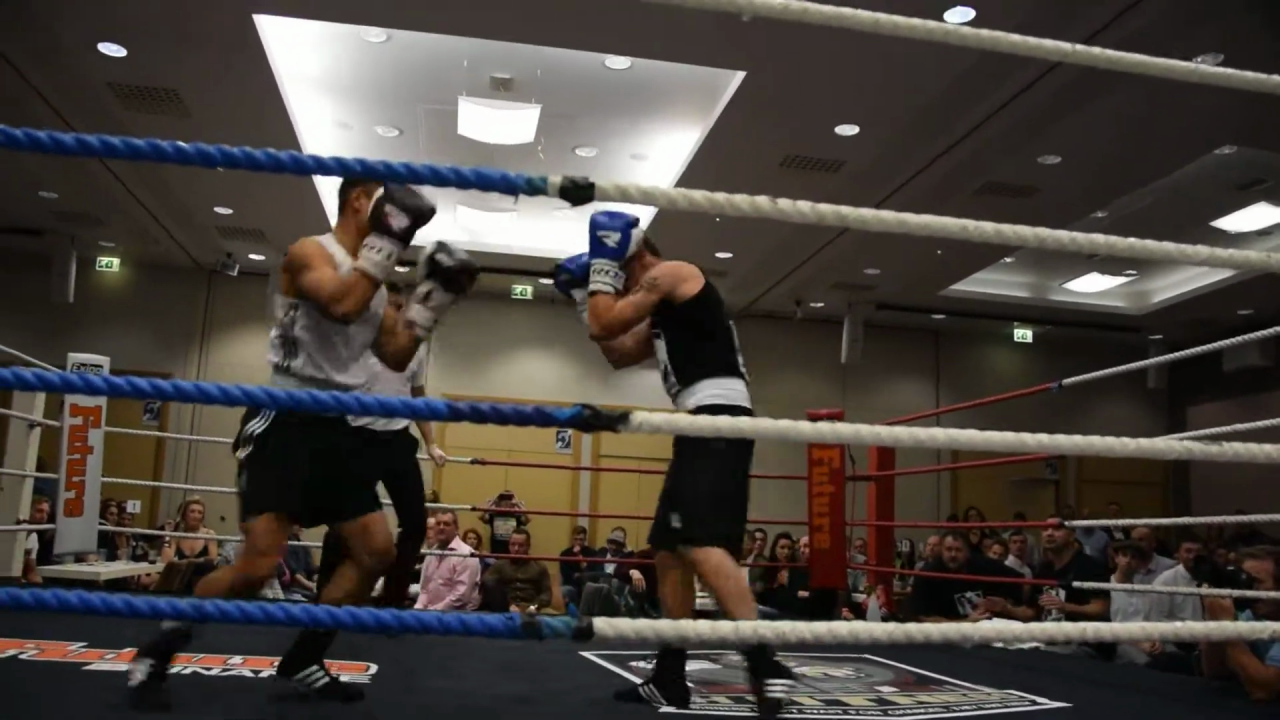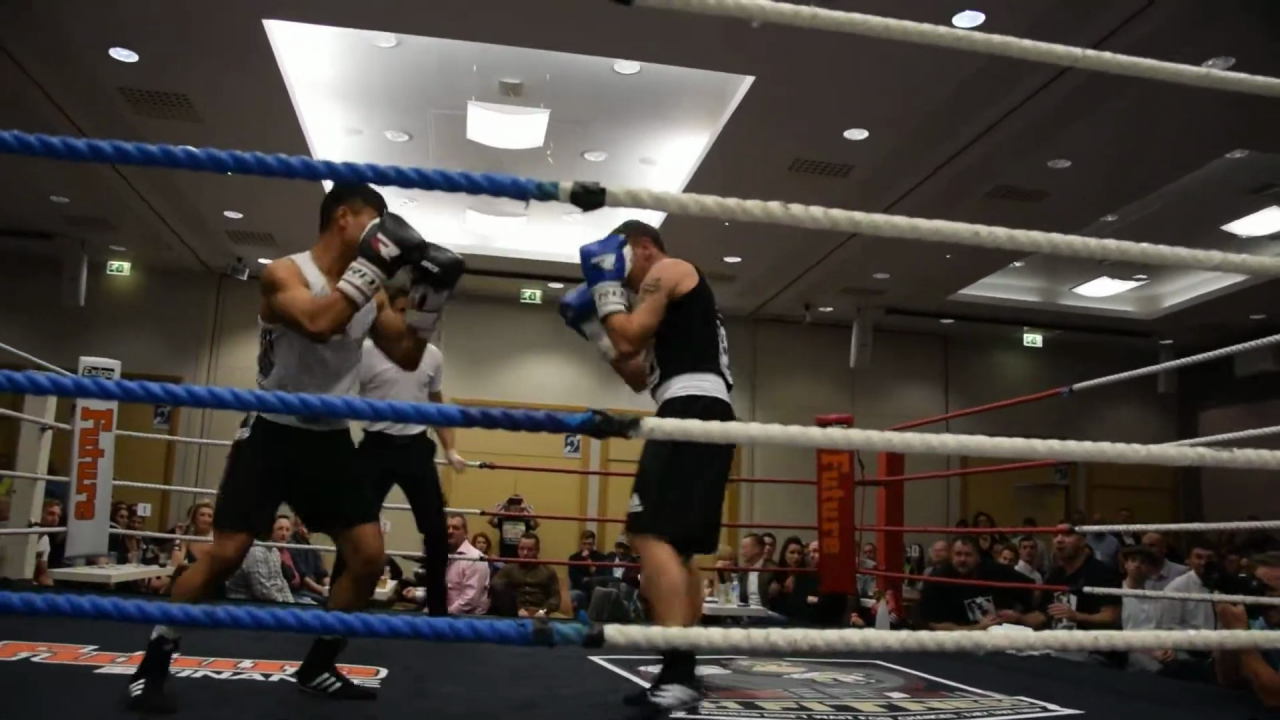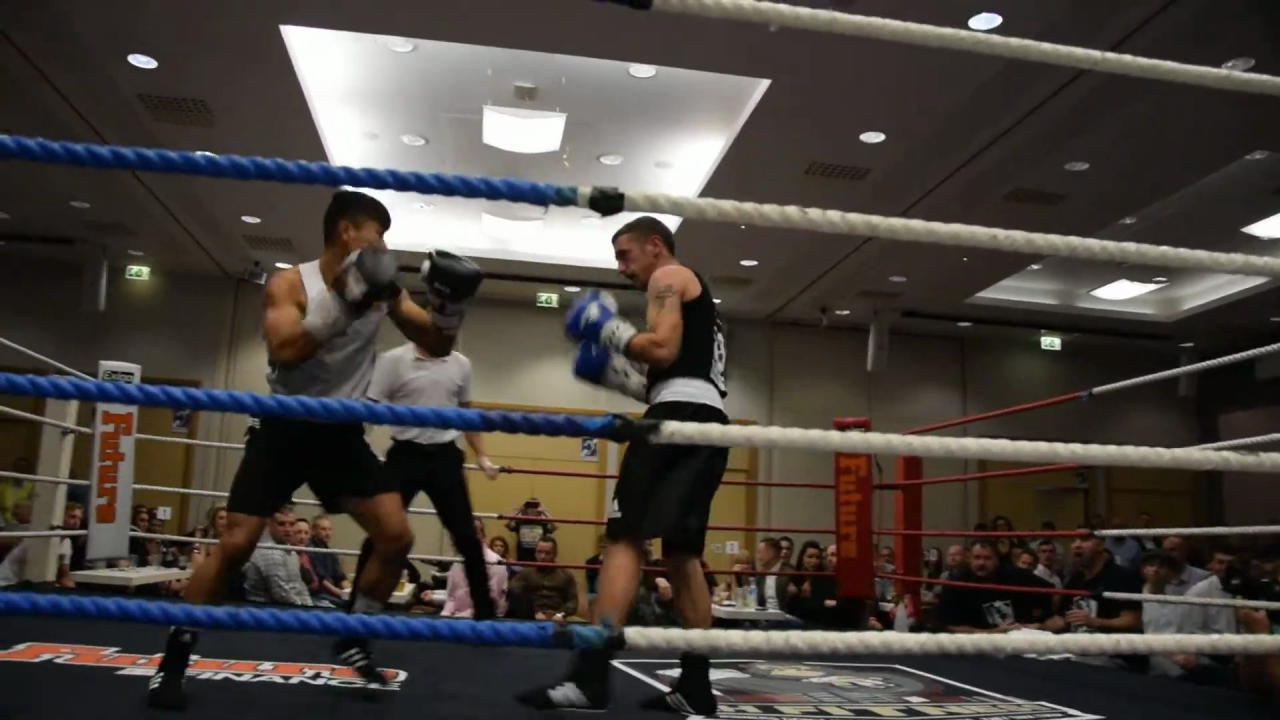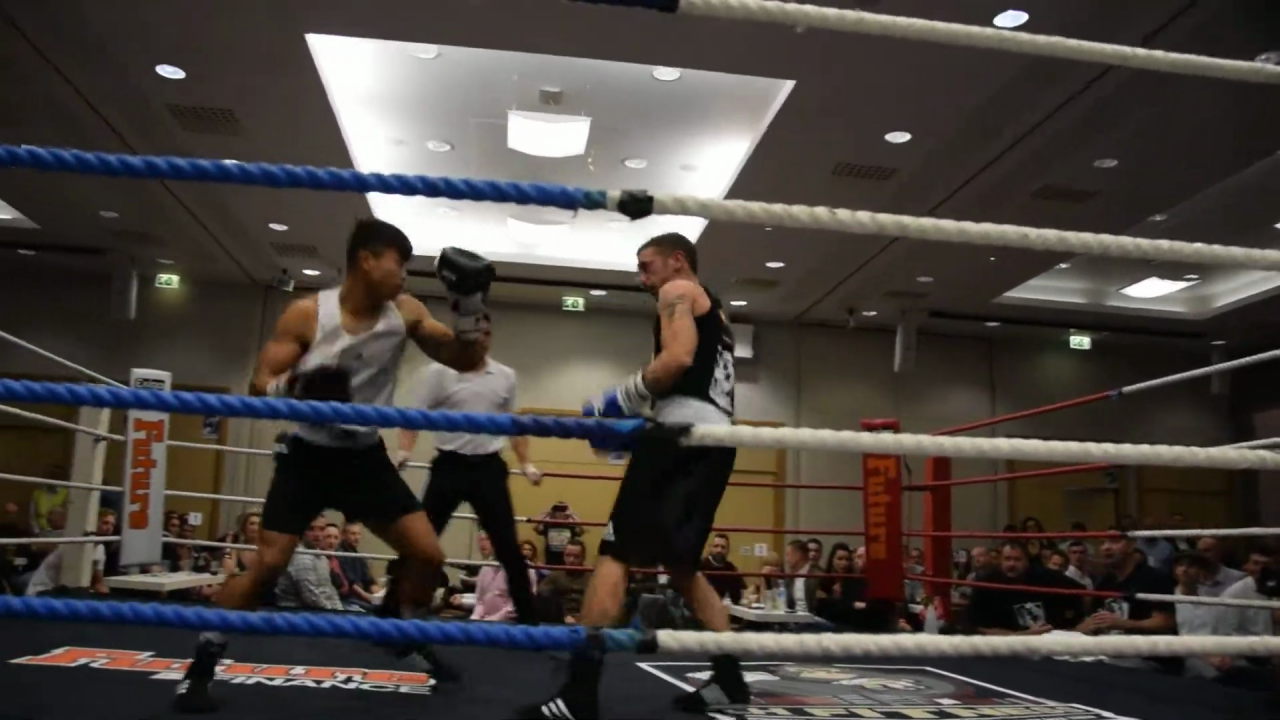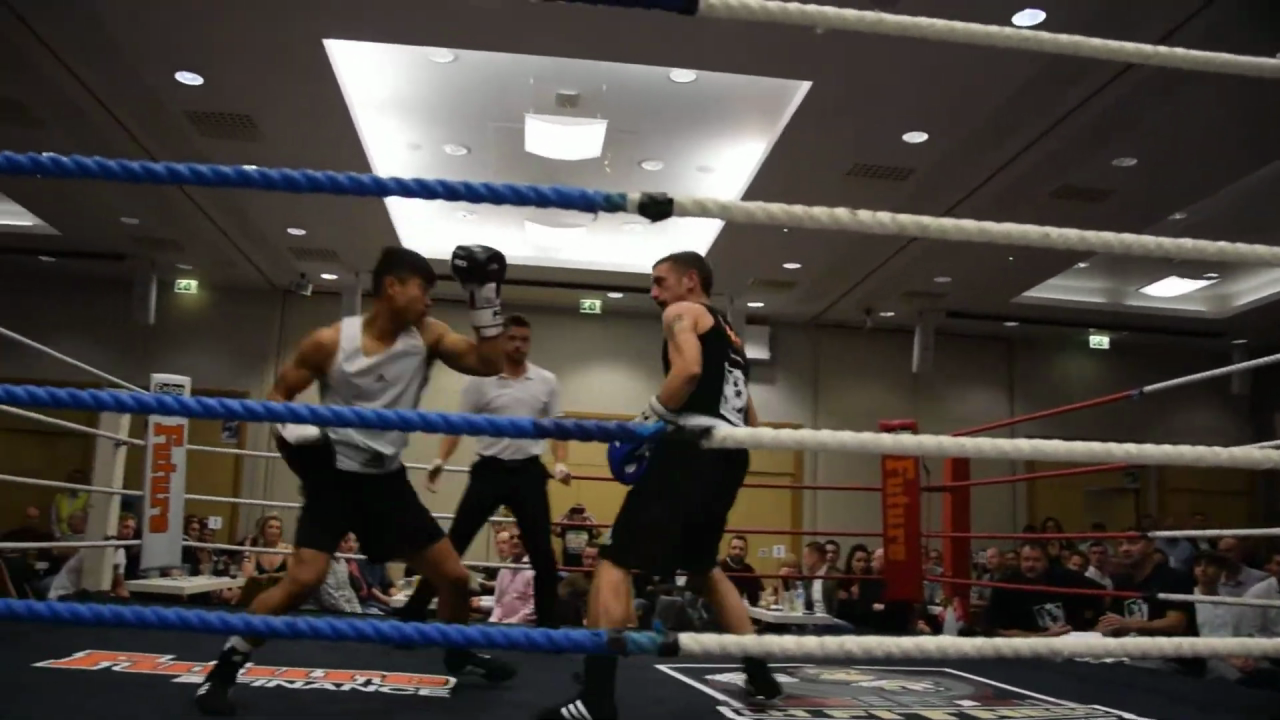
dt=0.1s
person 1, frame 1
left shoulder: (372, 278)
right shoulder: (310, 255)
left elbow: (397, 356)
right elbow: (343, 306)
left wrist: (436, 293)
right wrist: (388, 238)
left hip: (336, 427)
right hip: (288, 422)
left knee: (378, 548)
right knee: (259, 564)
left ankle: (304, 660)
right ankle: (157, 654)
person 1, frame 2
left shoulder: (368, 288)
right shoulder: (285, 273)
left elbow: (408, 359)
right elbow: (321, 323)
left wrist: (428, 295)
right wrist: (371, 265)
left hip: (329, 439)
right hip: (272, 434)
left knee: (369, 556)
right knee: (223, 559)
left ankle: (317, 667)
right ankle: (153, 665)
person 1, frame 3
left shoulder: (381, 291)
right shoulder: (289, 283)
left elbow: (438, 344)
right elbow: (283, 353)
left wrist: (451, 301)
right wrist: (340, 301)
left hip: (341, 432)
right hip: (283, 430)
left knee: (396, 536)
right knee: (234, 545)
left ankle: (352, 641)
right ankle: (173, 661)
person 1, frame 4
left shoulder: (404, 312)
right shoulder: (307, 314)
left elbow: (467, 358)
right elbow: (261, 382)
left wrist: (471, 296)
right wrist: (298, 388)
left hip: (365, 454)
right hip: (310, 454)
left knee: (429, 556)
right knee: (269, 562)
right ankle: (201, 668)
person 1, frame 5
left shoulder: (426, 334)
right shoulder: (330, 341)
left elbow: (487, 365)
right elbow: (279, 394)
left wrist: (485, 294)
right wrist: (294, 435)
left hip: (388, 481)
right hip: (334, 479)
left knee: (455, 577)
right knee: (303, 580)
left ankle: (458, 655)
right ankle: (221, 673)
person 2, frame 1
left shoulder: (669, 274)
right shoulder: (666, 312)
left elbow: (601, 324)
right elbow: (618, 354)
left wrist: (604, 262)
right wrist: (579, 289)
left hip: (716, 415)
right hip: (712, 422)
left knee: (702, 547)
right knee: (670, 551)
left ankle: (767, 668)
right ankle: (668, 677)
person 2, frame 2
left shoulder: (667, 272)
right shoulder: (680, 298)
left elbow: (631, 340)
right elbow: (636, 374)
left wrist: (605, 285)
right wrist: (592, 323)
left hip: (691, 410)
right hip: (705, 417)
left knee: (650, 535)
right knee: (673, 546)
left ankle: (679, 674)
right ankle: (678, 675)
person 2, frame 3
left shoulder: (670, 276)
right shoulder: (695, 302)
left elbow: (662, 350)
left wrist: (610, 329)
right wrist: (612, 369)
left hip: (679, 416)
right hip: (707, 424)
left knee: (624, 540)
right knee: (681, 555)
left ankle: (590, 678)
right ankle: (695, 685)
person 2, frame 4
left shoulder: (678, 293)
right shoulder: (716, 318)
left elbow: (679, 359)
left wrist: (626, 399)
right wrist: (645, 413)
left hip: (679, 435)
right hip: (716, 445)
left knee: (615, 556)
right knee: (683, 567)
right ankle: (727, 677)
person 2, frame 5
left shoulder: (682, 313)
right shoulder: (729, 337)
left elbow: (689, 371)
right elbow: (748, 418)
left wrist: (647, 425)
left hip: (690, 449)
right hip: (729, 457)
left knee: (614, 563)
right knee: (702, 569)
right ankle: (760, 673)
person 3, frame 1
left shoulder: (415, 349)
left wrist: (431, 444)
left hip: (400, 442)
right hip: (361, 441)
left knee: (415, 522)
left ankle: (393, 598)
person 3, frame 2
left shoulder: (432, 356)
right shoulder: (366, 351)
left wrist: (450, 449)
left hip: (417, 447)
right hip: (378, 447)
left knee: (436, 528)
left ankle: (438, 608)
person 3, frame 3
left shoulder: (461, 366)
right shoulder: (393, 360)
left elbow: (467, 413)
left wrist: (482, 457)
left hip: (445, 458)
right hip: (406, 457)
left knee: (468, 538)
left ankle: (486, 616)
person 3, frame 4
left shoulder: (505, 376)
right shoulder: (439, 373)
left wrist: (526, 464)
right wrist: (403, 451)
left hip: (489, 467)
right hip: (450, 466)
left knee: (508, 547)
left ankle: (529, 621)
person 3, frame 5
left shoulder: (547, 382)
right shoulder: (480, 381)
left wrist: (560, 463)
right wrist: (440, 461)
left hip: (527, 473)
right hip: (489, 470)
left knee: (541, 552)
right knee: (454, 543)
left ankle: (548, 625)
right ankle: (412, 614)
